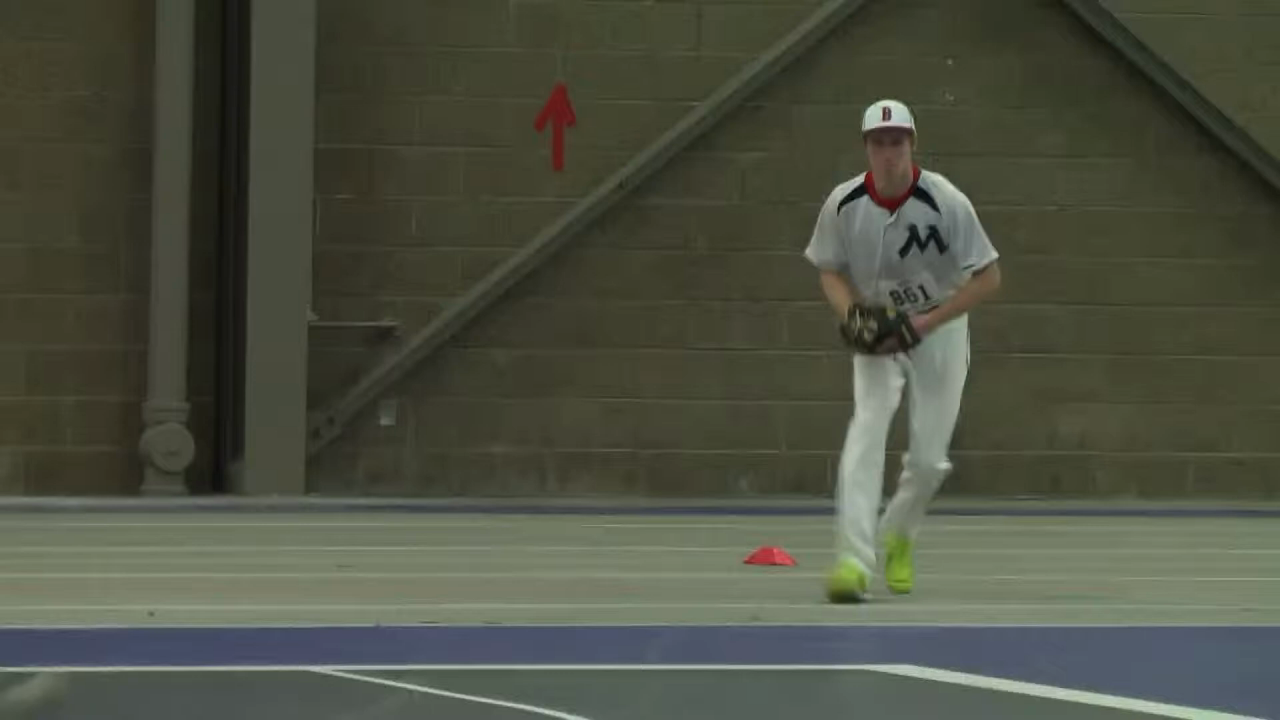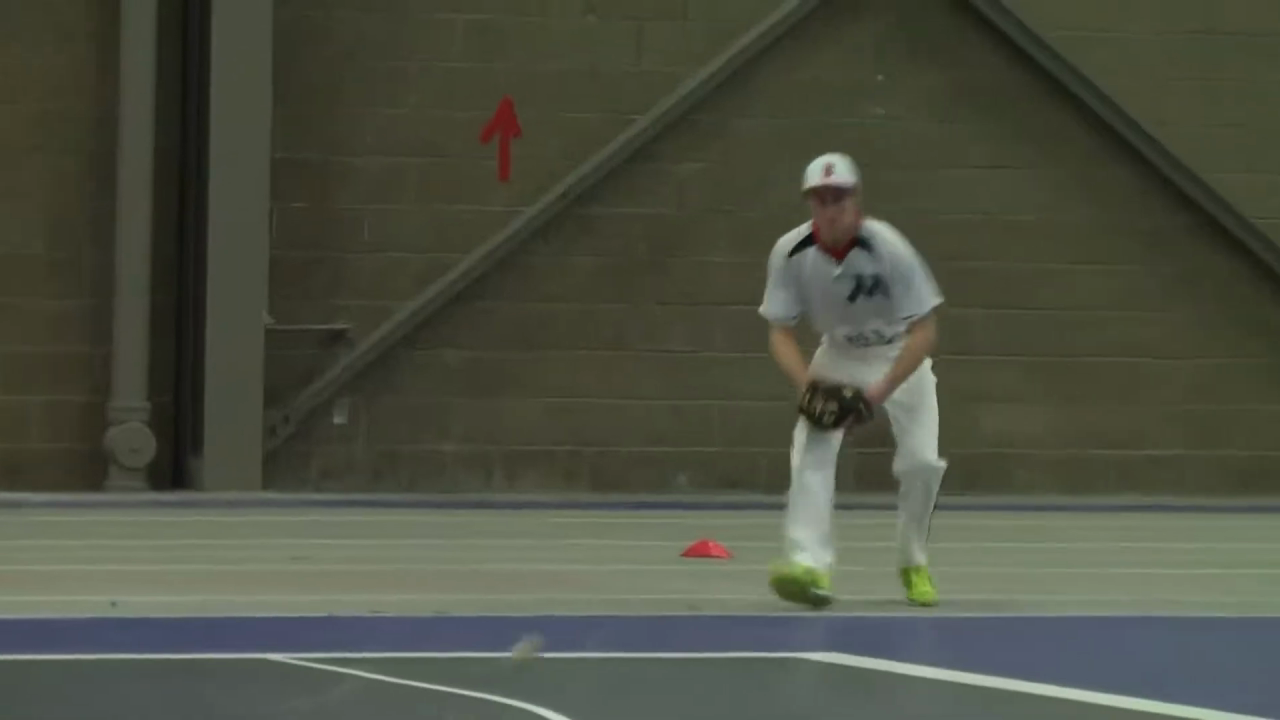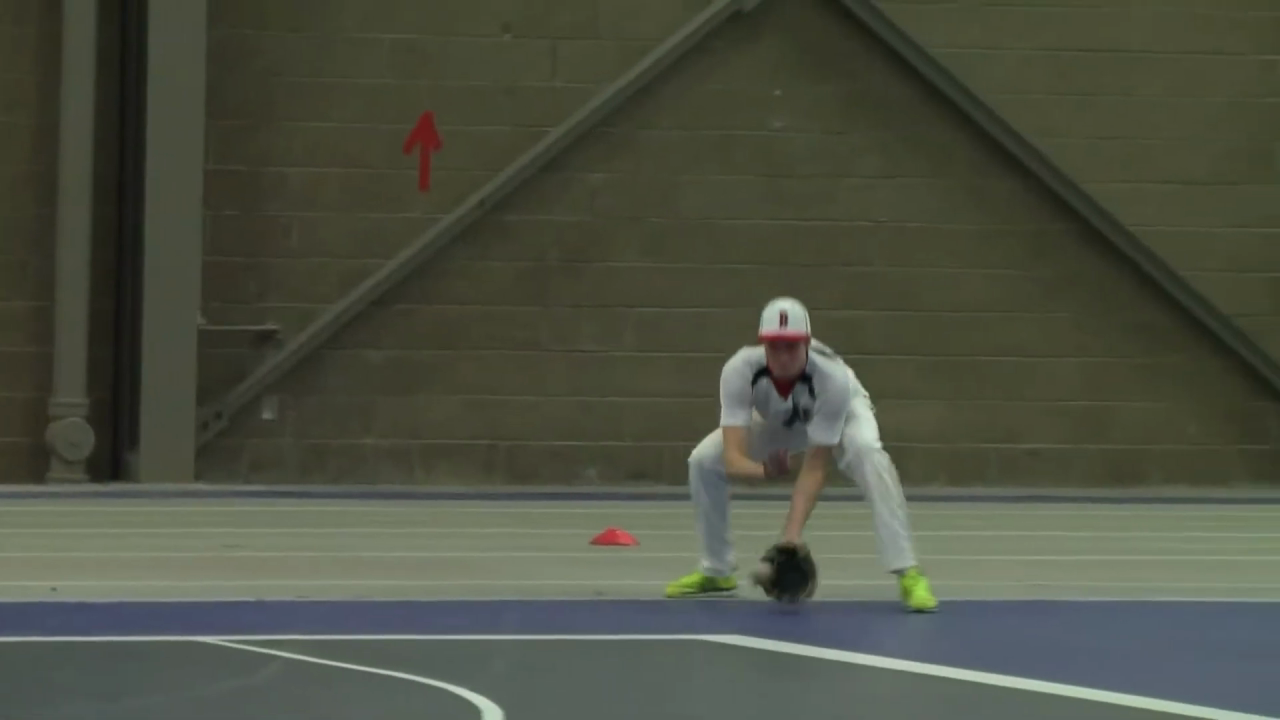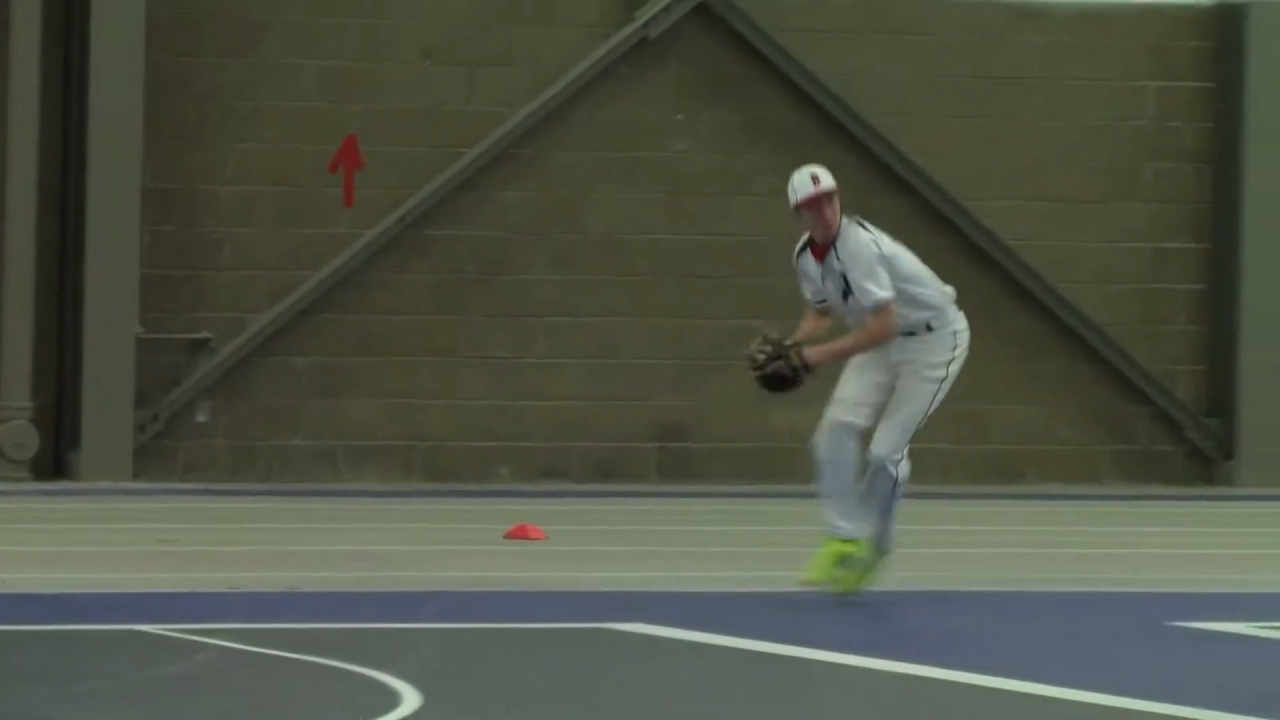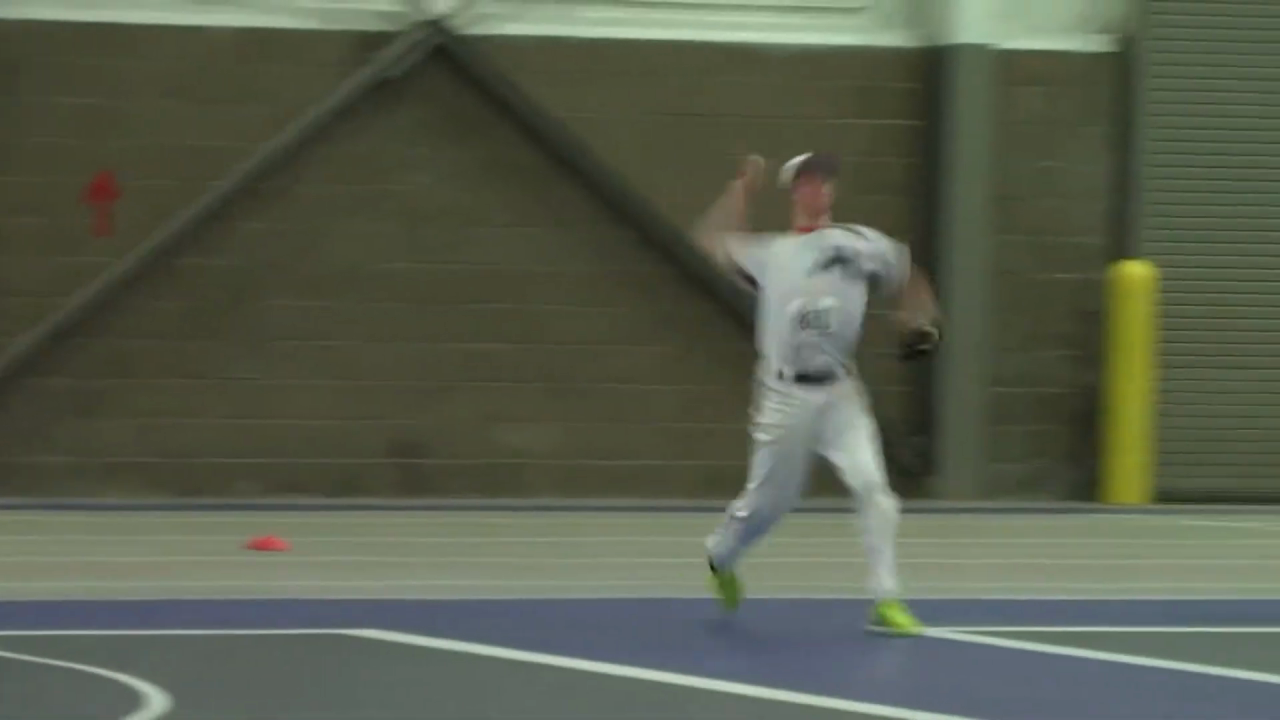
dt=0.5s
person 1, frame 1
left shoulder: (946, 200)
right shoulder: (843, 203)
left elbow: (989, 278)
right elbow: (830, 271)
left wrist: (929, 322)
right wrist: (854, 318)
left hip: (939, 327)
left knee: (929, 454)
right knee: (869, 428)
person 1, frame 2
left shoulder: (888, 247)
right shoulder: (789, 252)
left elbow: (924, 333)
right elbow: (780, 333)
left wrist: (883, 391)
right wrist: (810, 387)
left hip: (900, 354)
right hip: (839, 356)
left knee: (920, 459)
right knee: (812, 442)
left ankle: (912, 563)
right ankle: (809, 566)
person 1, frame 3
left shoulder: (830, 377)
right shoulder: (740, 370)
left elbow: (815, 469)
right elbow: (734, 455)
left wrist: (792, 532)
right wrist: (760, 470)
left hip: (841, 406)
right hip: (773, 422)
left knee: (868, 458)
right knee: (704, 463)
left ankle: (908, 573)
right ankle: (717, 568)
person 1, frame 4
left shoulder: (859, 244)
right shoulder: (804, 255)
left elbow: (883, 326)
right elbow: (819, 313)
left wrist: (822, 355)
right wrist: (796, 342)
left hip: (936, 339)
right hip: (882, 342)
left knee: (884, 452)
right knee: (836, 429)
left ankle: (875, 545)
right ankle: (845, 537)
person 1, frame 5
left shoulder: (855, 243)
right shoulder: (766, 251)
left elbow: (911, 280)
right elbow: (710, 241)
left wrist: (919, 320)
right wrist: (742, 187)
left hip: (838, 392)
right hip: (785, 395)
left knee: (871, 488)
right knee: (766, 504)
left ankle: (884, 601)
right ankle: (722, 555)
